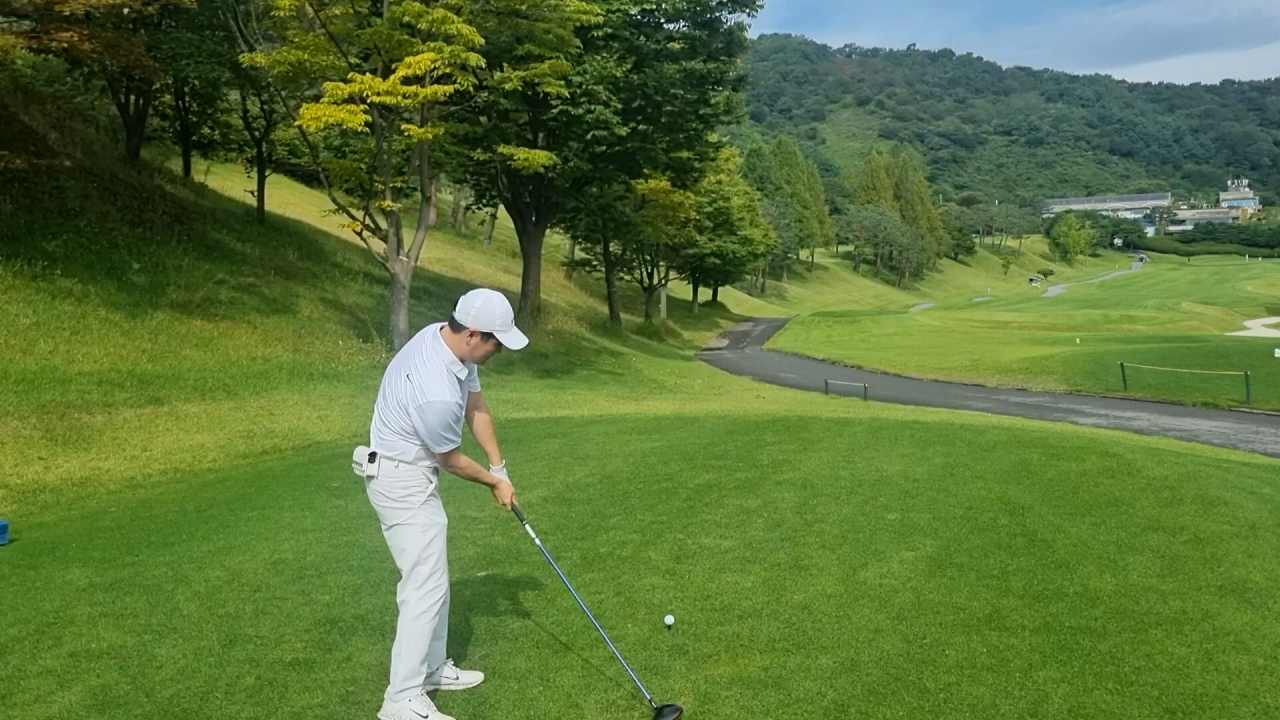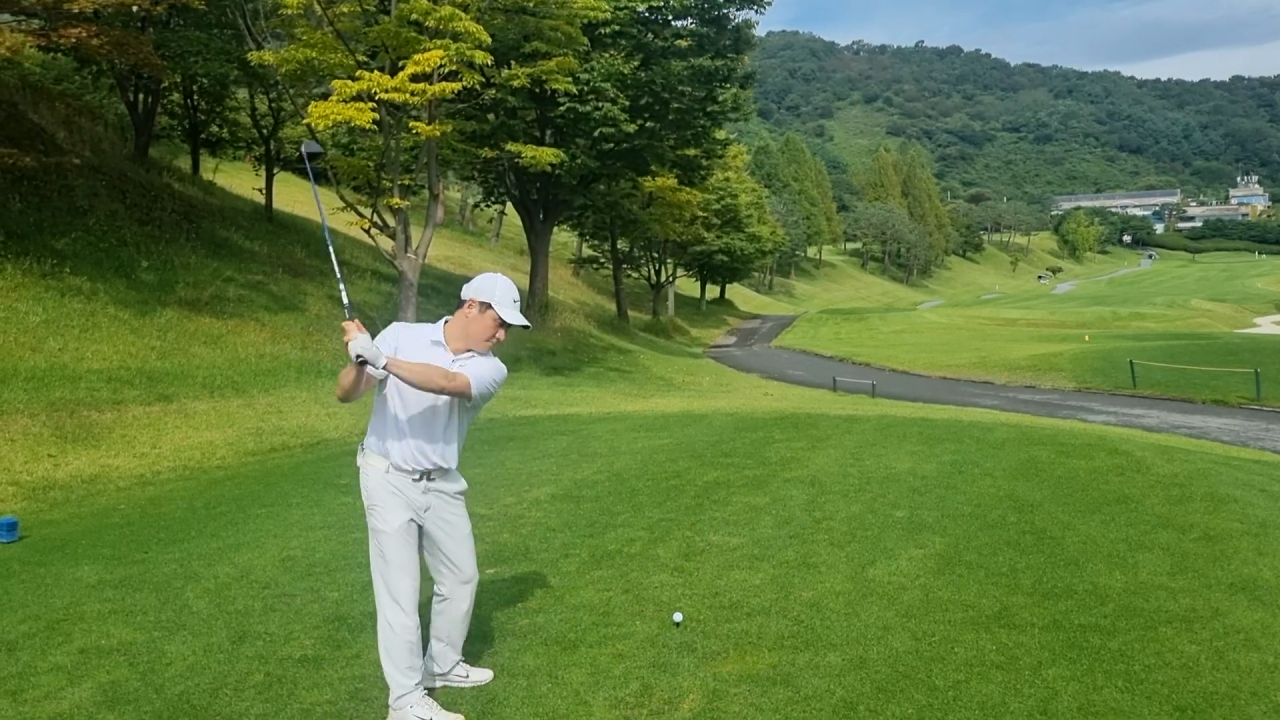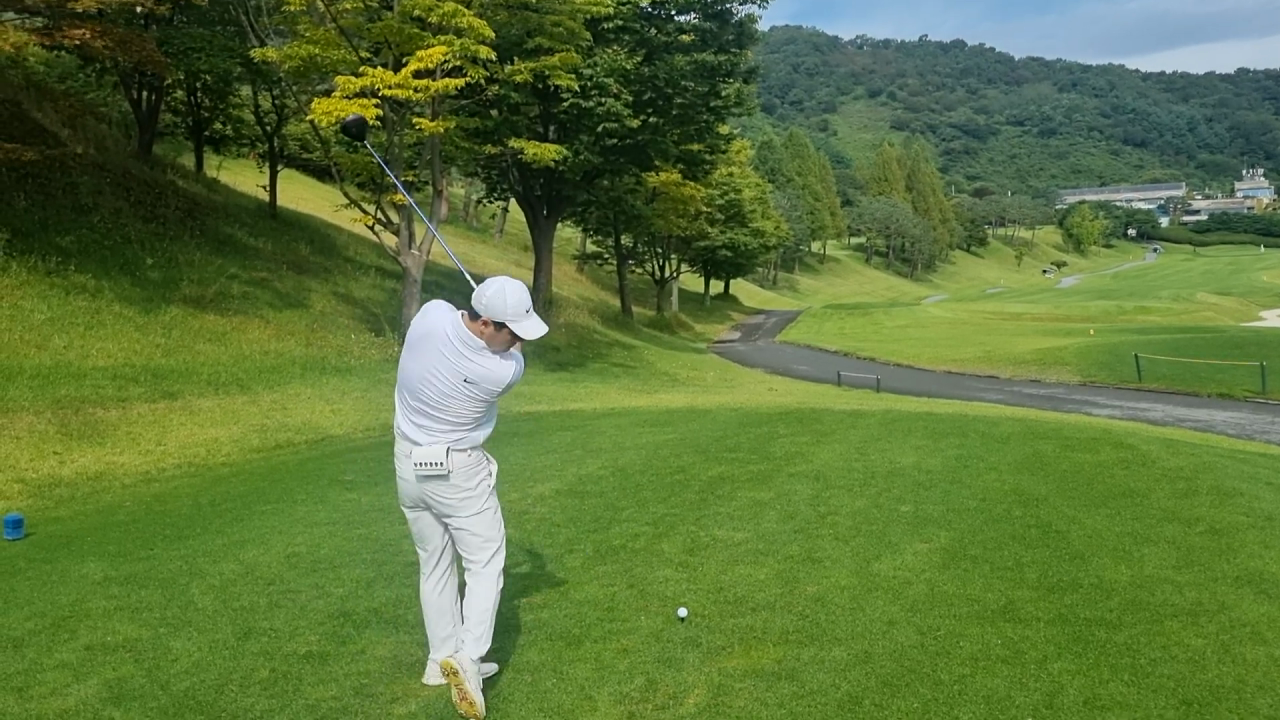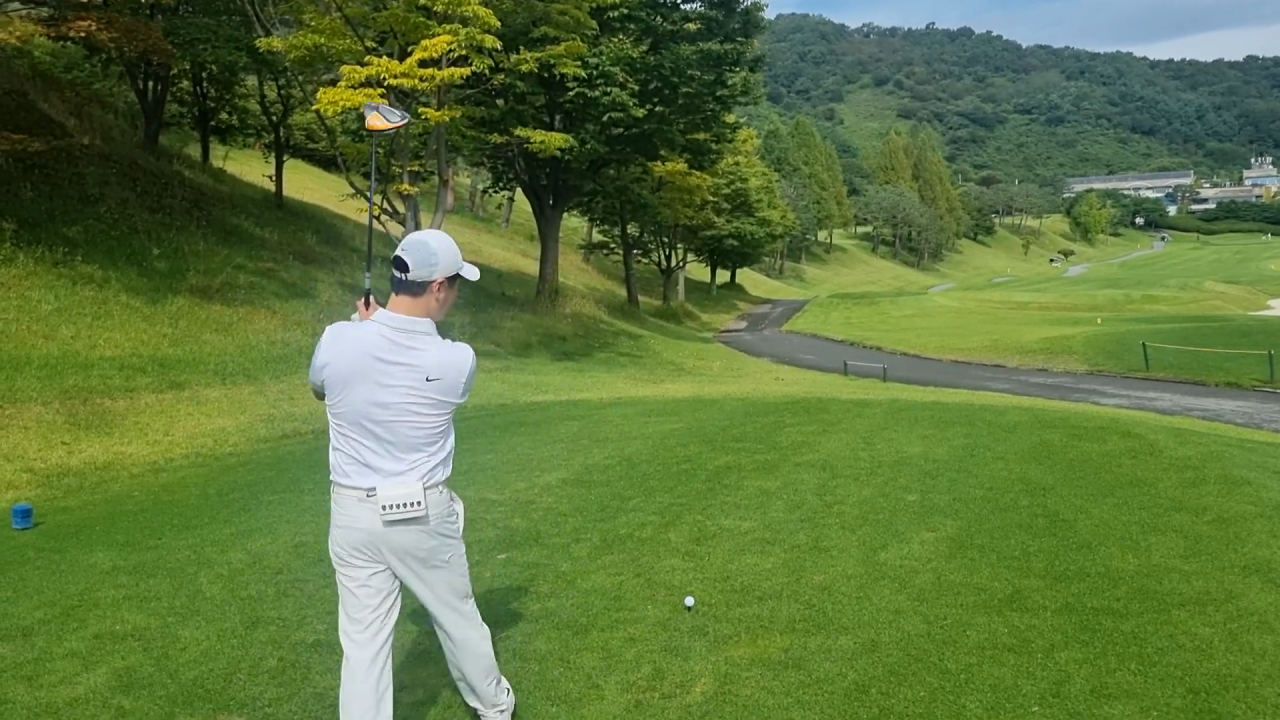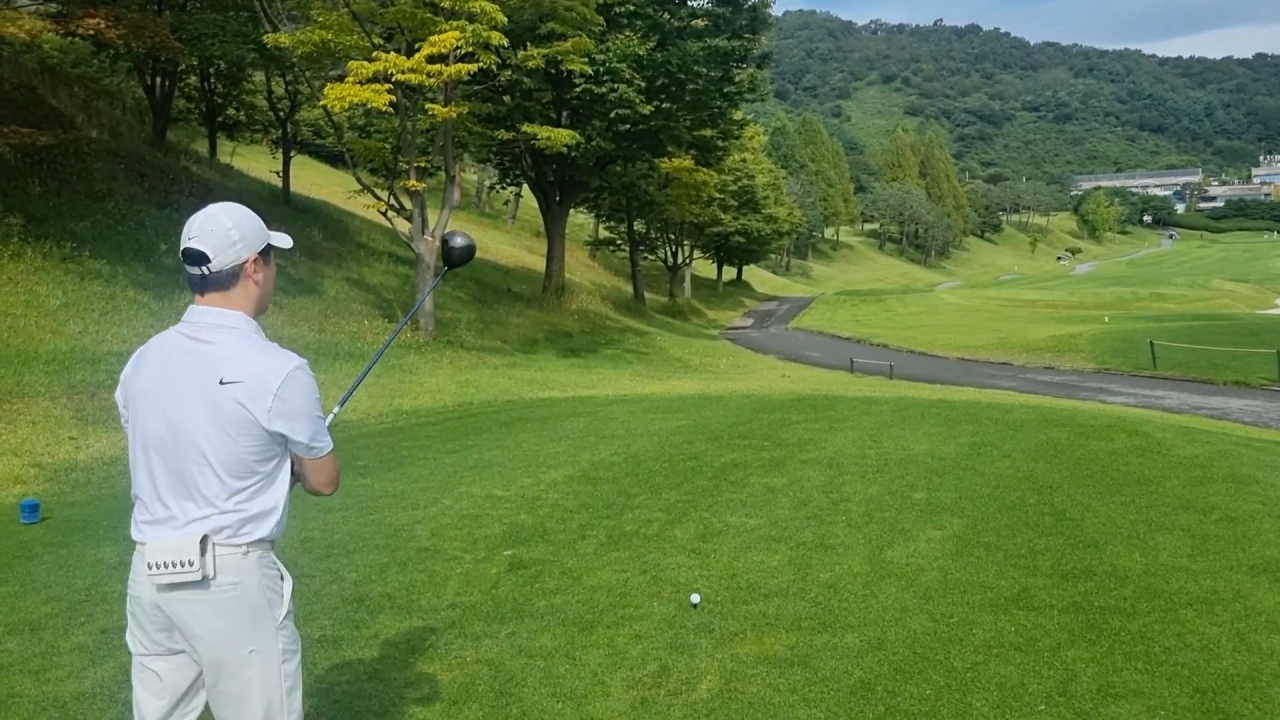
dt=1s
person 1, frame 1
left shoulder: (441, 335)
right shoulder: (437, 396)
left elbow: (478, 407)
right elbow: (451, 460)
left wrist: (499, 467)
right wrist: (495, 481)
left hip: (397, 474)
right hip: (403, 482)
left knee: (428, 579)
right knee: (426, 586)
left ankle: (431, 668)
person 1, frame 2
left shoulder: (490, 370)
right shoulder: (404, 334)
left elbow: (443, 381)
right elbow: (346, 393)
left wrist: (380, 360)
right wrist: (358, 357)
left hip: (442, 484)
right hip: (388, 480)
left knee: (461, 579)
right knee: (399, 592)
left ankle: (441, 665)
person 1, frame 3
left shoulder: (432, 314)
right shoulder: (503, 371)
right wrist: (504, 335)
left hip: (409, 464)
right hip: (459, 472)
left knee: (434, 565)
right knee: (485, 565)
left ankle: (443, 658)
right ankle: (464, 656)
person 1, frame 4
left shoulder: (336, 342)
right shoulder: (457, 360)
right wrist: (379, 323)
left hip: (352, 514)
right hip: (422, 514)
left knee: (363, 642)
right knee: (458, 619)
person 1, frame 5
left shoulder: (143, 360)
right shoulder: (278, 370)
right elbow: (323, 480)
right wrist: (288, 460)
left hip: (150, 577)
right hip: (230, 579)
